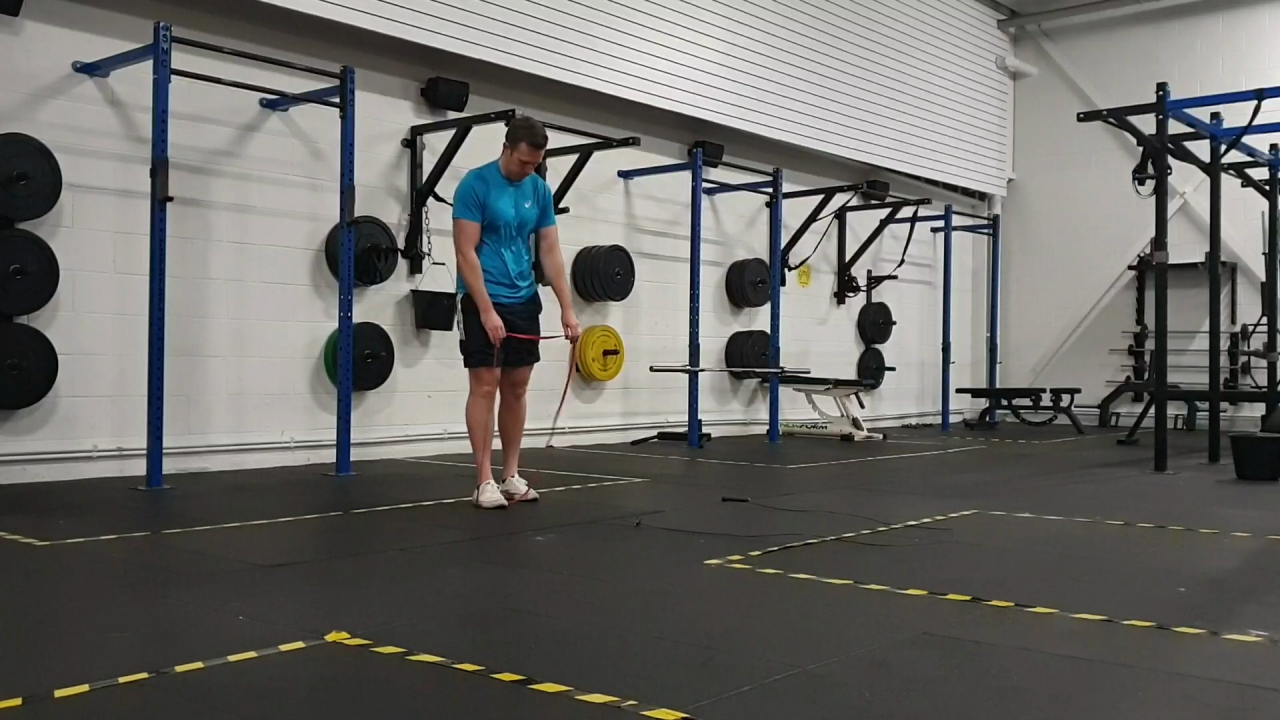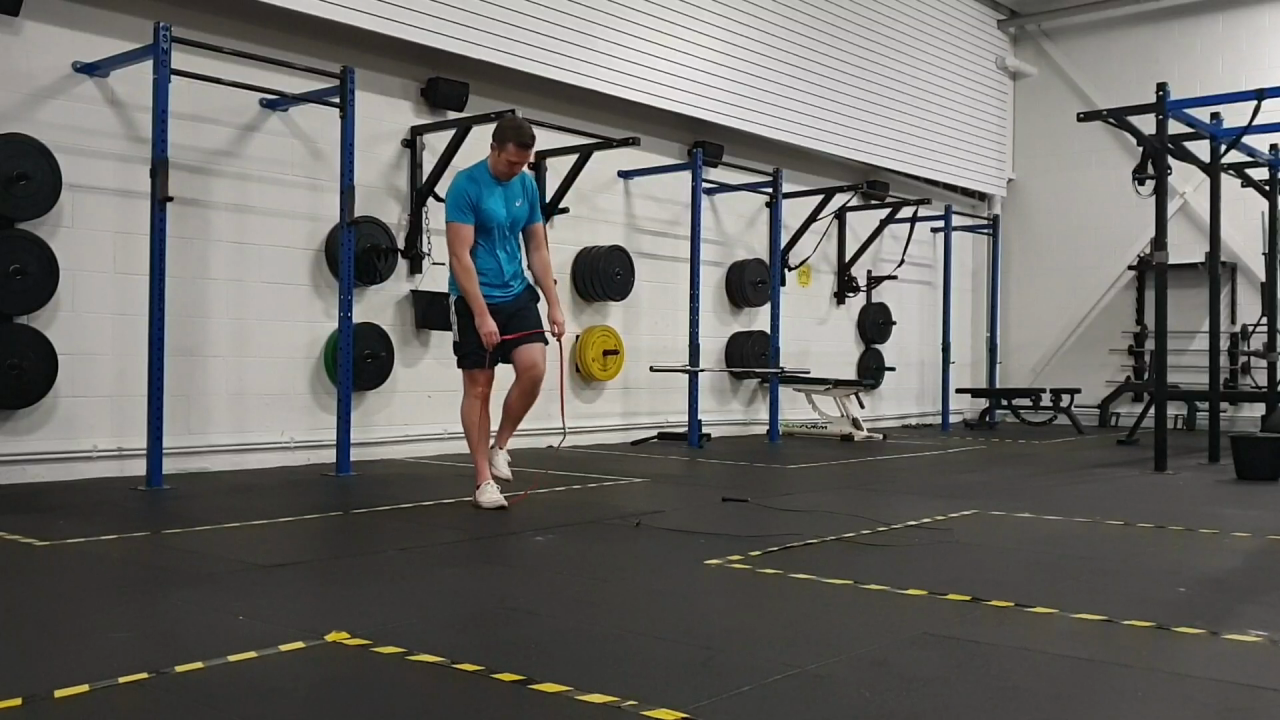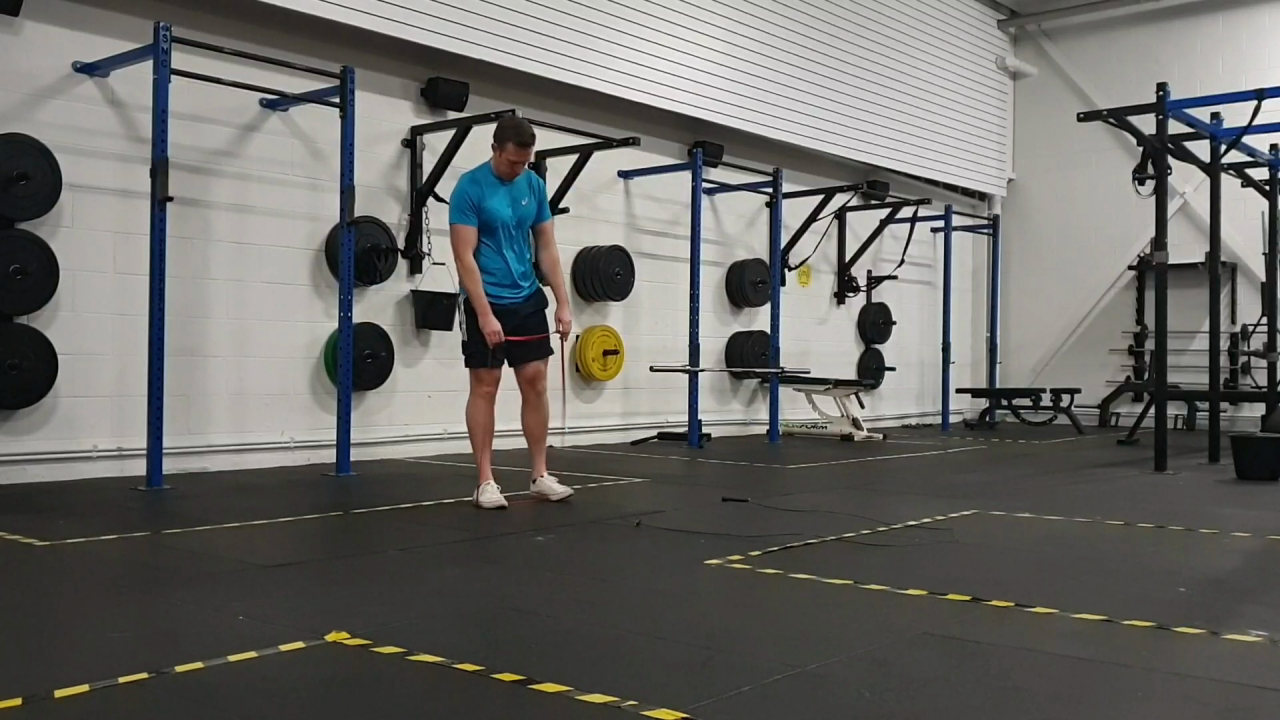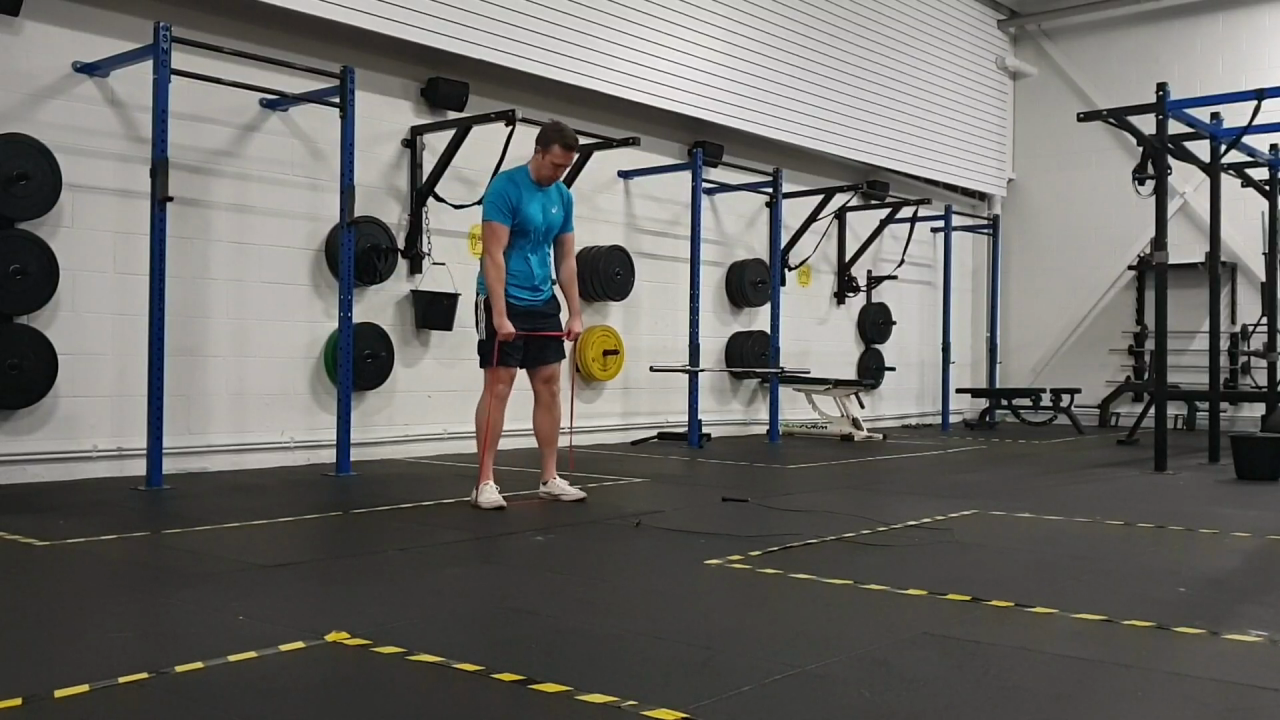
dt=0.5s
person 1, frame 1
left shoulder: (539, 190)
right shoulder: (475, 184)
left elbow: (550, 252)
right elbow: (466, 252)
left wrist: (567, 309)
right wrist: (486, 310)
left hip: (523, 300)
right hip: (482, 300)
left knee: (517, 388)
right knee: (485, 386)
left ankle: (511, 475)
right ankle: (485, 480)
person 1, frame 2
left shoulder: (528, 186)
right shoulder: (466, 186)
left elbow: (538, 249)
right elbow: (460, 256)
left wrist: (554, 304)
right wrist: (482, 315)
left hip: (517, 293)
right hip: (474, 299)
left knee: (534, 367)
right knee: (478, 386)
left ankle: (499, 445)
right ankle: (484, 480)
person 1, frame 3
left shoulder: (534, 186)
right shoulder: (470, 187)
left elbow: (547, 248)
right elbow: (465, 257)
left wrist: (563, 303)
right wrist: (486, 315)
left hip: (528, 299)
right hip: (486, 301)
left knee: (535, 384)
right knee: (485, 386)
left ankle: (540, 475)
right ankle: (485, 481)
person 1, frame 4
left shoulder: (563, 197)
right shoulder: (505, 188)
left elbow: (566, 259)
right elbow: (494, 255)
left wrist: (575, 313)
right wrist: (499, 315)
left hip: (543, 303)
right hip: (505, 302)
left knee: (548, 386)
right knee: (499, 386)
left ankle: (549, 478)
right ankle: (485, 482)
